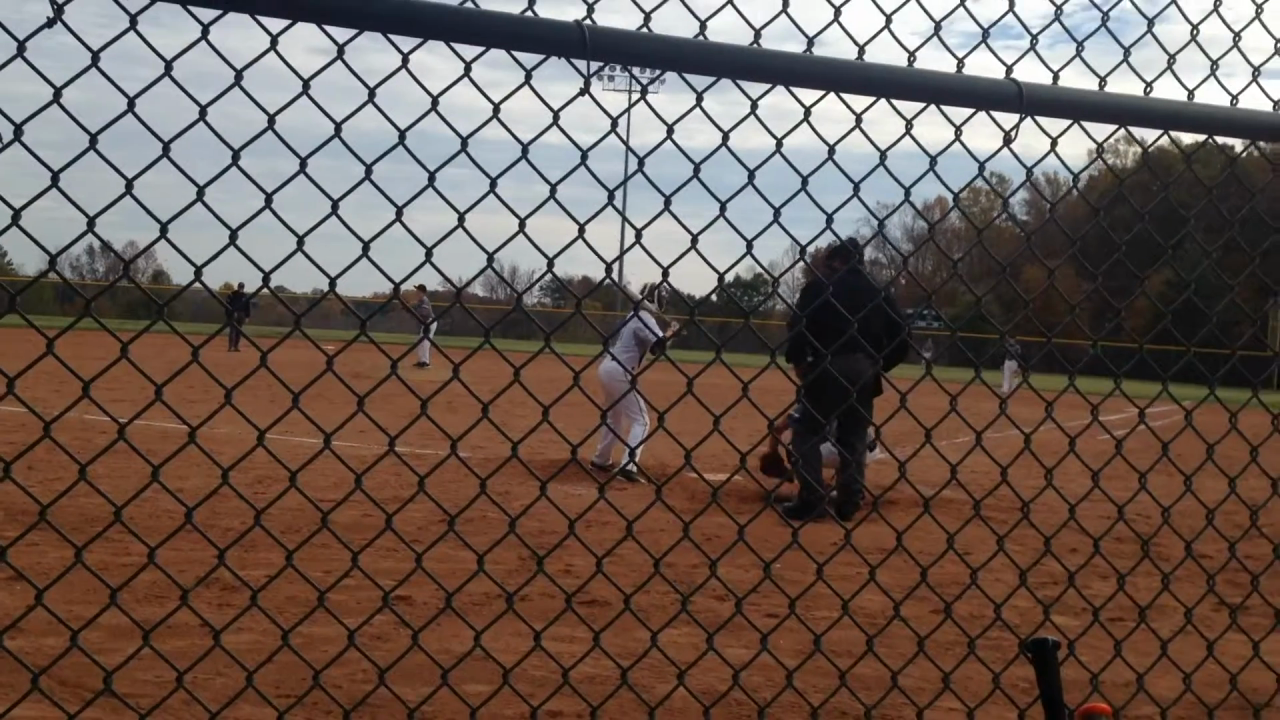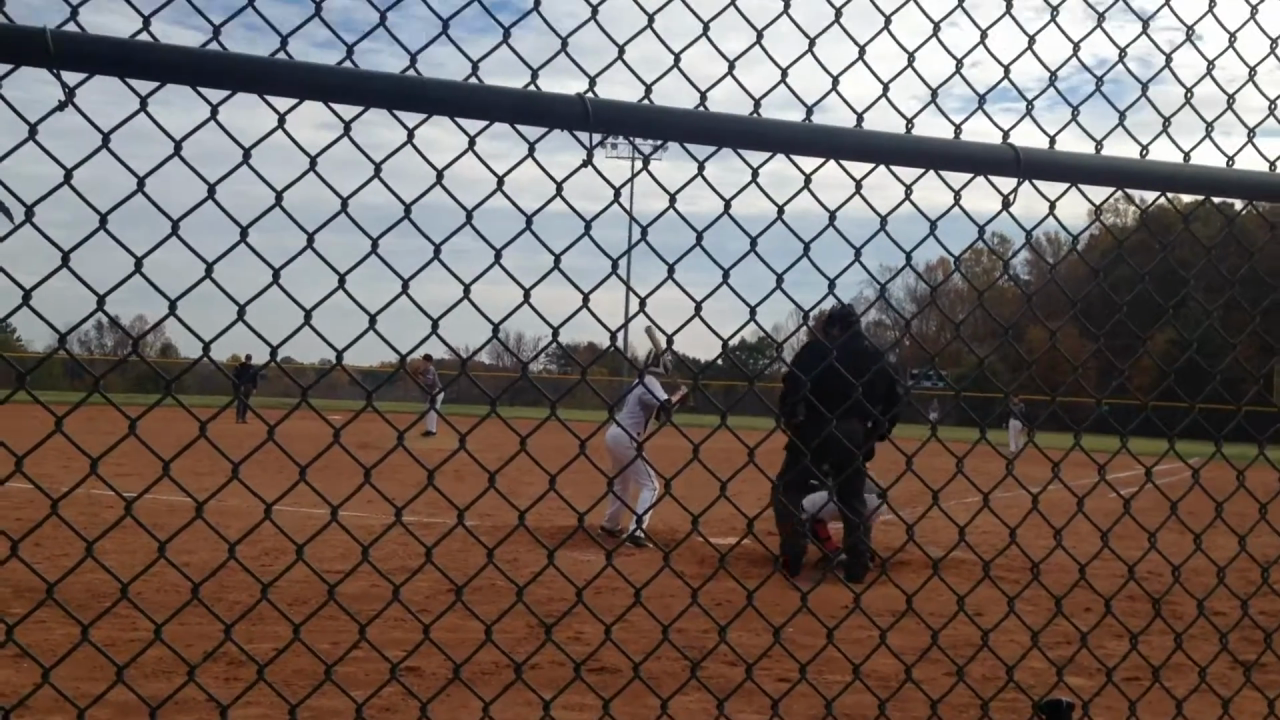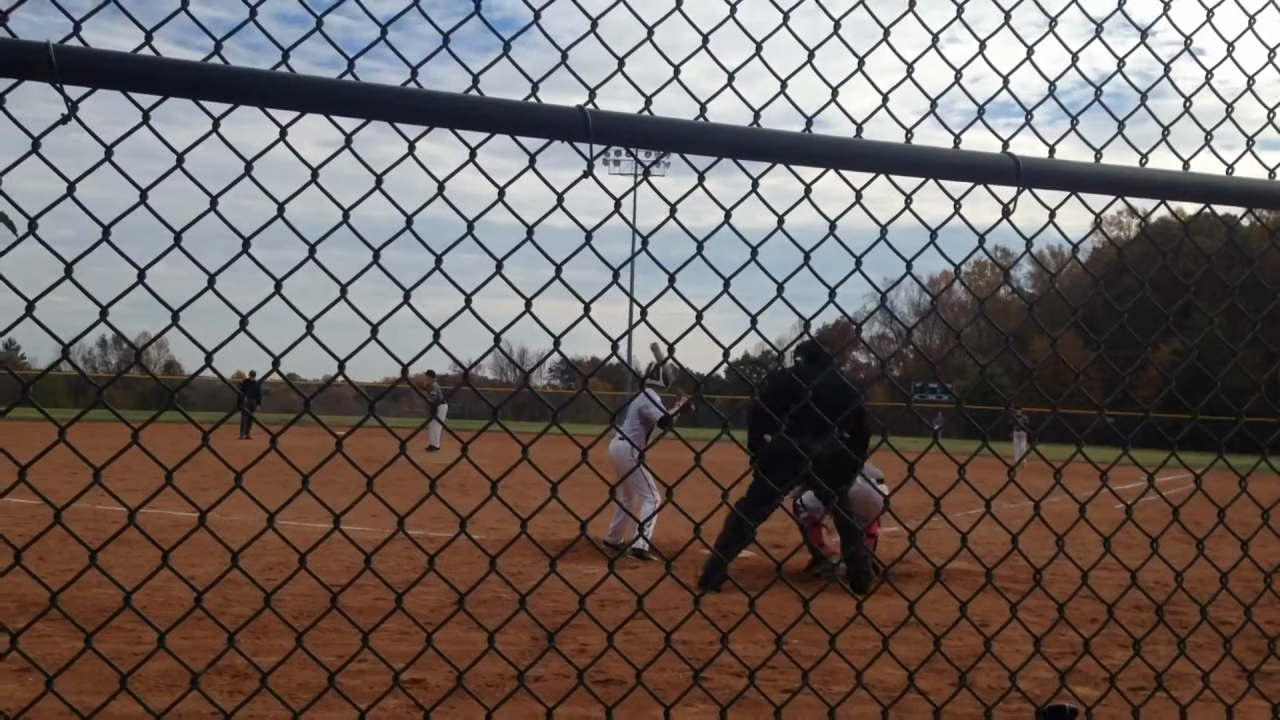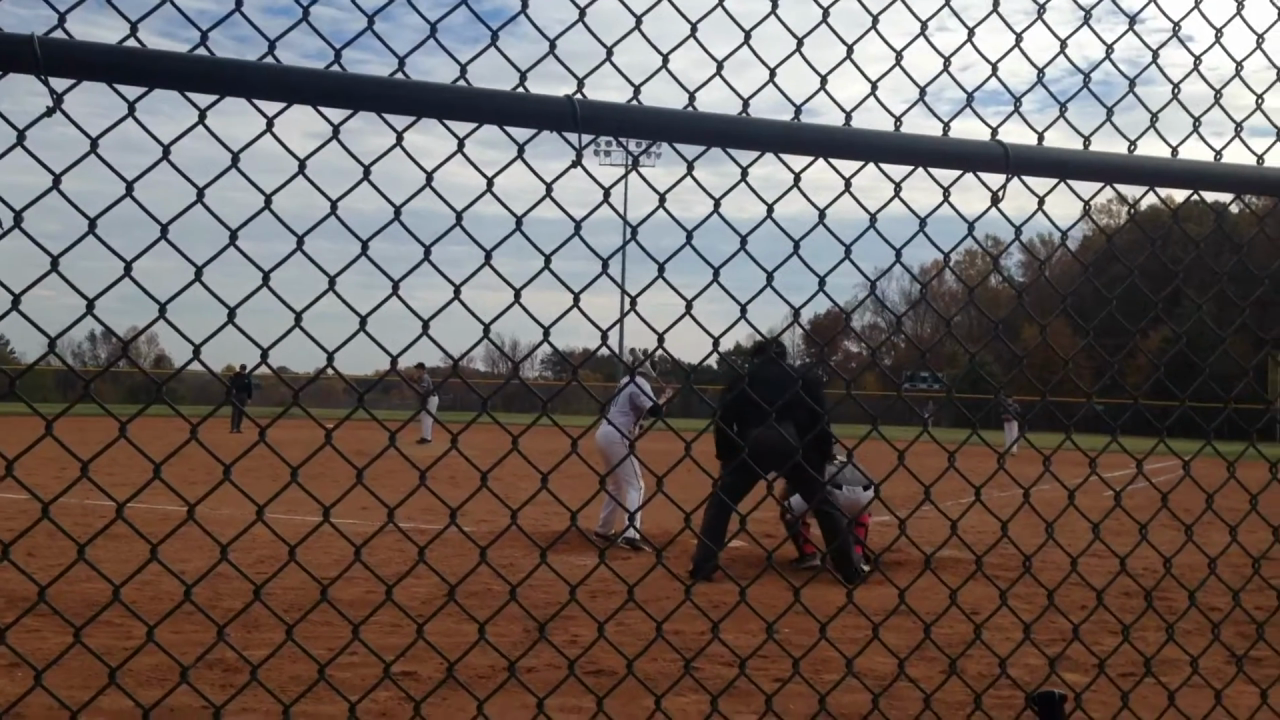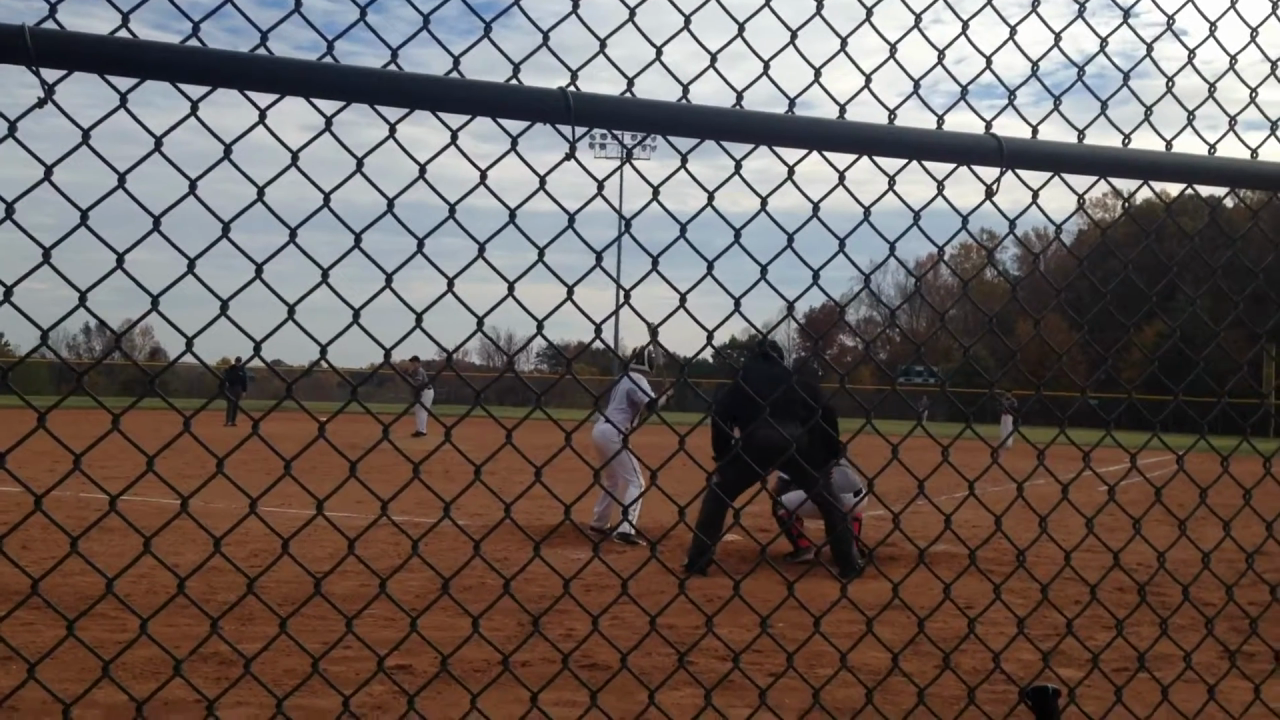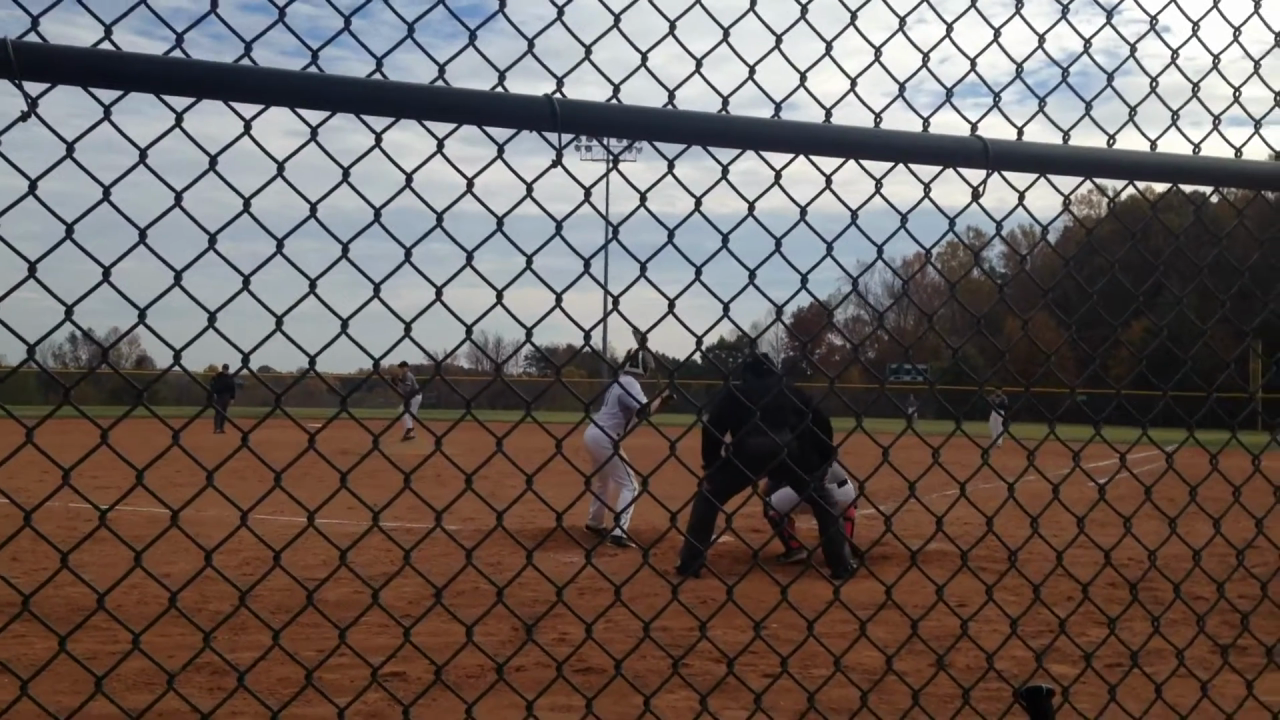
dt=0.3s
person 1, frame 1
left shoulder: (820, 286)
right shoulder: (878, 292)
left elbow: (797, 325)
right elbow: (901, 335)
left wrist: (797, 360)
right wrist: (880, 365)
left hip: (826, 369)
right hip: (863, 372)
left knee: (807, 434)
right knee: (854, 439)
left ankle: (811, 501)
right ankle: (848, 503)
person 1, frame 2
left shoulder: (816, 347)
right shoulder: (874, 356)
left elbow: (792, 384)
right elbow: (892, 400)
left wrist: (787, 417)
right wrist: (877, 432)
left hip: (815, 431)
right hip: (854, 435)
left knee: (786, 490)
right knee: (853, 500)
left ankle: (793, 553)
right ankle: (856, 566)
person 1, frame 3
left shoulder: (783, 378)
right shoulder: (844, 386)
left elbow: (758, 414)
right elbow: (860, 432)
left wrist: (757, 451)
right wrist: (852, 464)
left hip: (786, 453)
right hip: (829, 456)
left knee: (748, 510)
right knee: (847, 514)
left ankle: (714, 573)
right ankle: (861, 578)
person 1, frame 4
left shoulder: (744, 379)
right shoulder: (804, 379)
left elbow: (723, 418)
right elbow: (820, 421)
left wrist: (726, 457)
right wrist: (822, 461)
left hip: (753, 445)
right hip: (794, 446)
left knee: (721, 501)
right knee: (824, 505)
left ankle: (703, 566)
right ankle: (851, 570)
person 1, frame 5
left shoulder: (743, 379)
right shoulder: (801, 381)
left elbow: (721, 417)
right elbow: (827, 418)
left wrist: (722, 459)
right wrist: (831, 459)
left hip: (757, 443)
right hip: (798, 444)
left knee: (718, 494)
right knee: (828, 500)
left ankle: (698, 560)
right ankle: (849, 564)
person 1, frame 6
left shoulder: (734, 392)
right shoulder: (793, 392)
left elbow: (712, 428)
right elbow: (822, 425)
left wrist: (710, 468)
right wrist: (823, 467)
left hip: (749, 451)
right hip: (791, 452)
left knee: (708, 496)
right knee: (823, 501)
left ankle: (690, 562)
right ankle: (842, 564)
person 2, frame 1
left shoulder: (635, 317)
right shoulder: (644, 318)
left elbow: (654, 349)
right elbow: (660, 345)
left wrist: (670, 333)
right wrist: (671, 331)
left hip: (608, 368)
right hip: (619, 372)
left knee: (614, 417)
right knee: (640, 420)
left ankle: (601, 460)
right ankle: (628, 466)
person 2, frame 2
left shoulder: (642, 382)
right shoulder: (650, 383)
left elbow: (660, 417)
right elbow: (665, 409)
left wrist: (677, 399)
right wrist: (679, 396)
left hip: (616, 434)
right hip: (626, 438)
left knee: (623, 483)
right knee: (650, 485)
left ankle: (610, 524)
right ankle: (636, 532)
person 2, frame 3
left shoulder: (643, 394)
right shoulder: (650, 396)
left elbow: (661, 421)
right elbow: (665, 423)
left wrist: (679, 410)
right wrist: (679, 407)
left hip: (618, 446)
right hip: (628, 450)
left knee: (628, 496)
right knee: (651, 498)
left ankle: (613, 539)
right ankle: (639, 545)
person 2, frame 4
left shoulder: (627, 381)
right shoulder: (640, 383)
left elbow: (640, 411)
right elbow: (654, 411)
left wrist: (661, 400)
right wrist: (665, 397)
left hip: (605, 433)
right hip: (617, 437)
left knee: (616, 484)
right knee: (634, 485)
left ankle: (604, 530)
right ankle: (631, 535)
person 2, frame 5
left shoulder: (625, 378)
right shoulder: (637, 380)
left elbow: (641, 412)
right elbow: (652, 405)
left wrist: (660, 398)
right wrist: (666, 395)
left hip: (601, 430)
right hip: (613, 434)
left knee: (612, 481)
right knee: (635, 482)
left ankle: (599, 523)
right ankle: (626, 530)
person 2, frame 6
left shoulder: (619, 381)
right shoulder: (630, 383)
left elbow: (637, 413)
right elbow: (645, 412)
left wrist: (660, 401)
right wrist: (661, 397)
left hip: (593, 434)
right hip: (605, 438)
left knee: (603, 481)
right knee: (629, 485)
left ankle: (595, 523)
right ankle: (618, 533)
